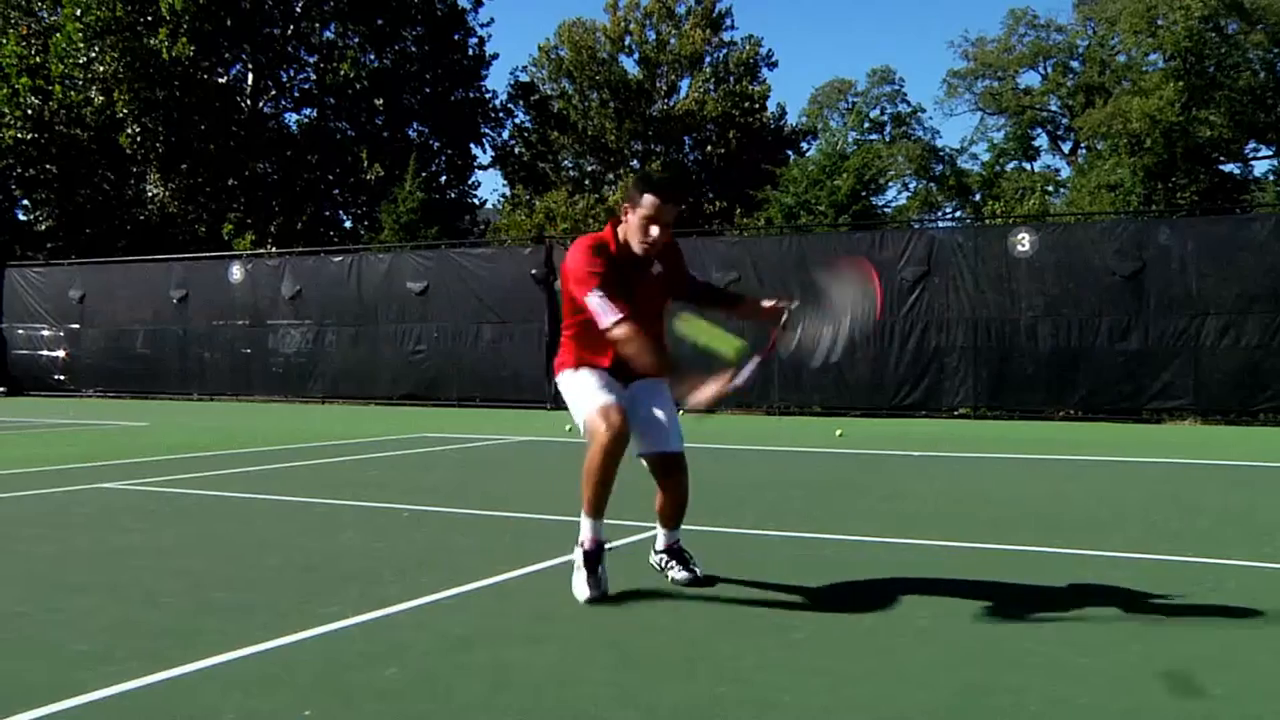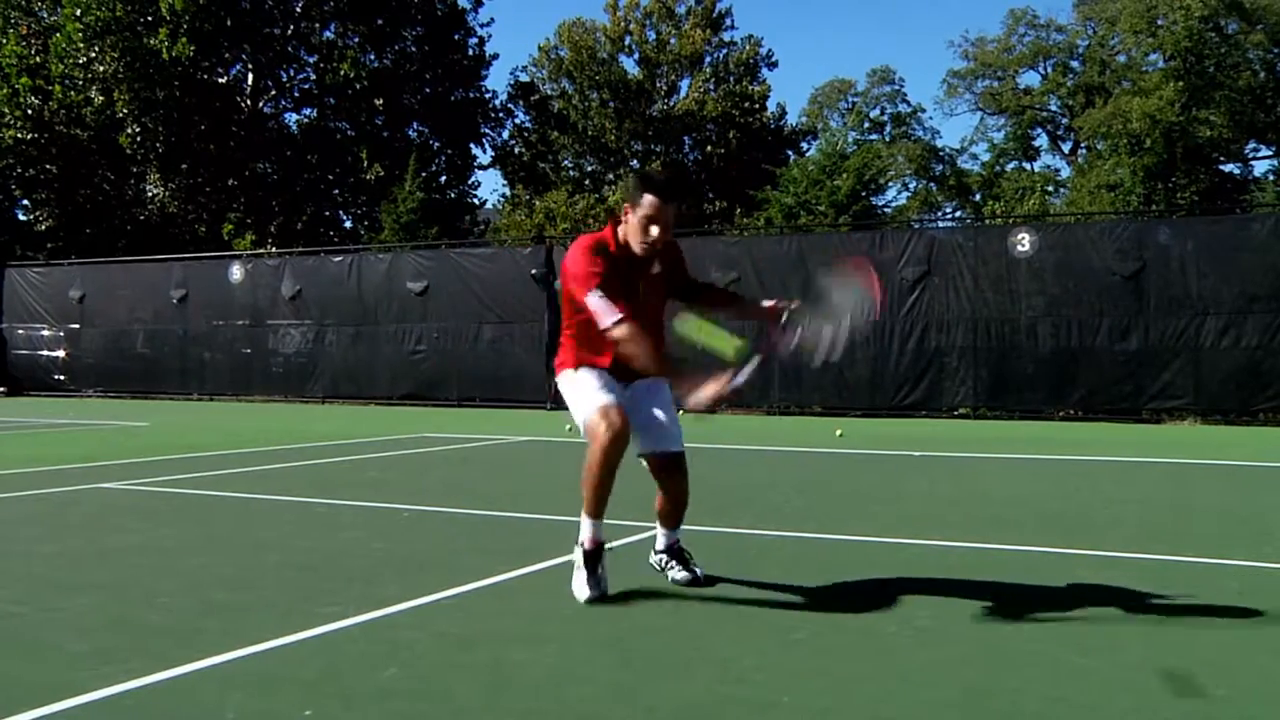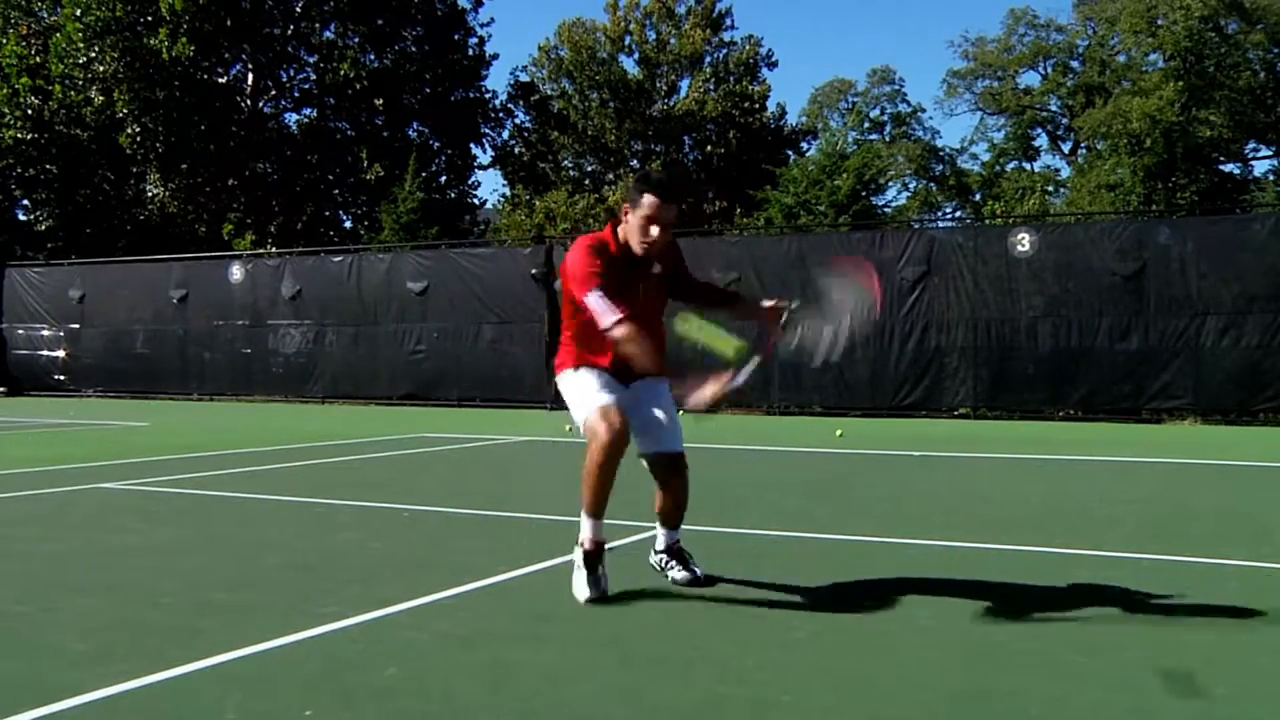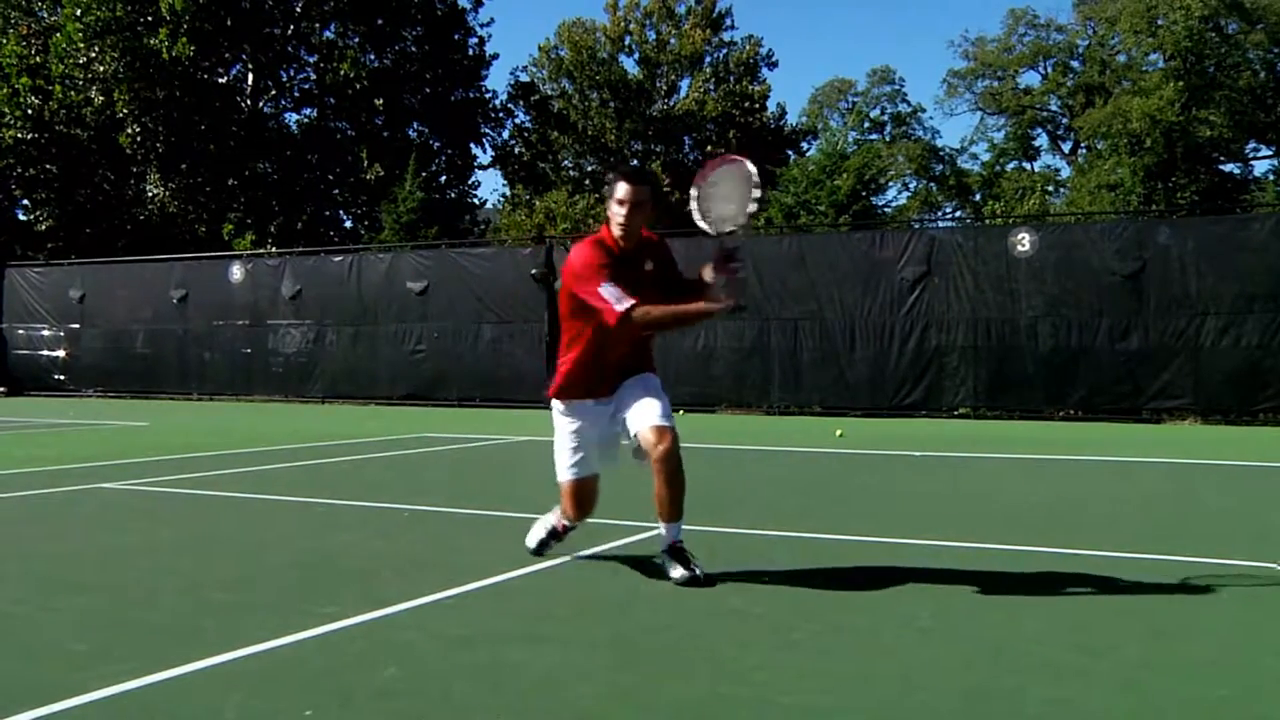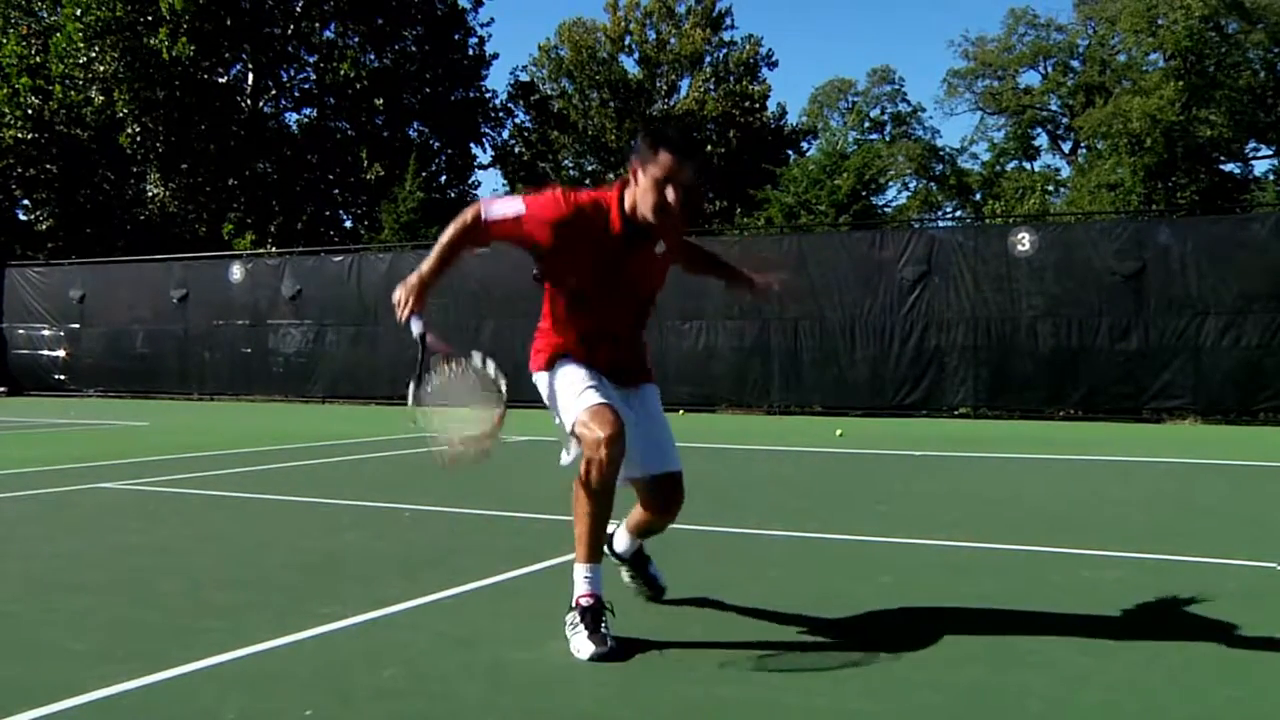
dt=1s
person 1, frame 1
left shoulder: (664, 249)
right shoulder: (587, 257)
left elbow: (697, 292)
right elbow: (623, 334)
left wrist: (755, 308)
right wrist: (688, 388)
left hip: (642, 376)
right hip: (589, 368)
left knee: (670, 468)
right knee: (612, 425)
left ankle: (666, 549)
right ankle: (589, 547)
person 1, frame 2
left shoulder: (666, 251)
right shoulder: (587, 258)
left elbow: (697, 291)
right elbow: (624, 335)
left wrist: (756, 308)
right wrist: (690, 388)
left hip: (642, 374)
right hip: (588, 368)
left knee: (671, 470)
right knee: (611, 426)
left ankle: (666, 548)
right ankle: (589, 545)
person 1, frame 3
left shoulder: (664, 252)
right shoulder: (587, 258)
left elbow: (696, 290)
right elbow: (624, 334)
left wrist: (753, 308)
right wrist: (688, 389)
left hip: (641, 374)
right hip: (588, 369)
left knee: (671, 467)
right knee: (610, 428)
left ankle: (666, 548)
right ankle: (589, 546)
person 1, frame 4
left shoulder: (655, 249)
right shoulder: (585, 257)
left elbow: (677, 299)
right elbow: (635, 318)
left wrist: (707, 278)
right wrist: (710, 308)
left hip: (632, 376)
right hip: (577, 387)
left knee: (663, 443)
right knee: (579, 506)
left ankle: (671, 544)
right ankle: (563, 519)
person 1, frame 5
left shoulder: (666, 227)
right shoulder: (568, 212)
right elbow: (473, 218)
left wrist: (743, 280)
right wrist: (421, 280)
left hip: (630, 373)
right hip: (567, 362)
left knee: (666, 495)
right knee: (606, 434)
left ankle: (626, 542)
right ankle: (584, 602)
